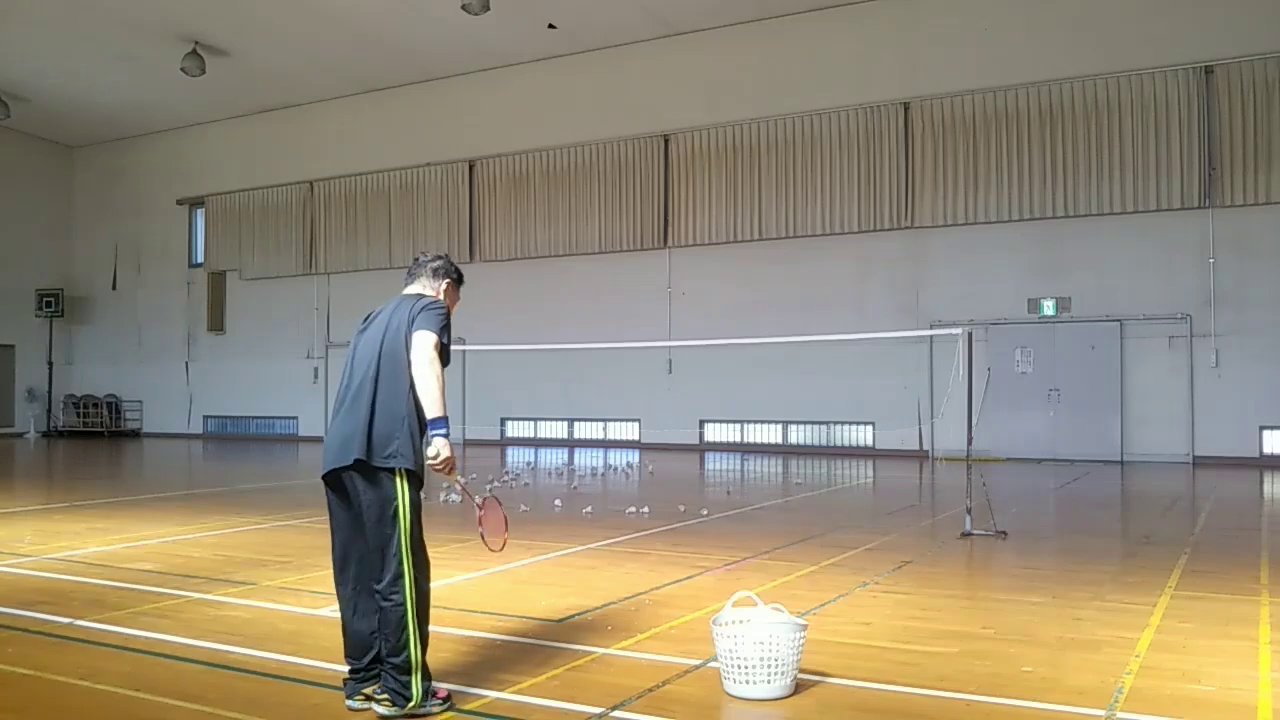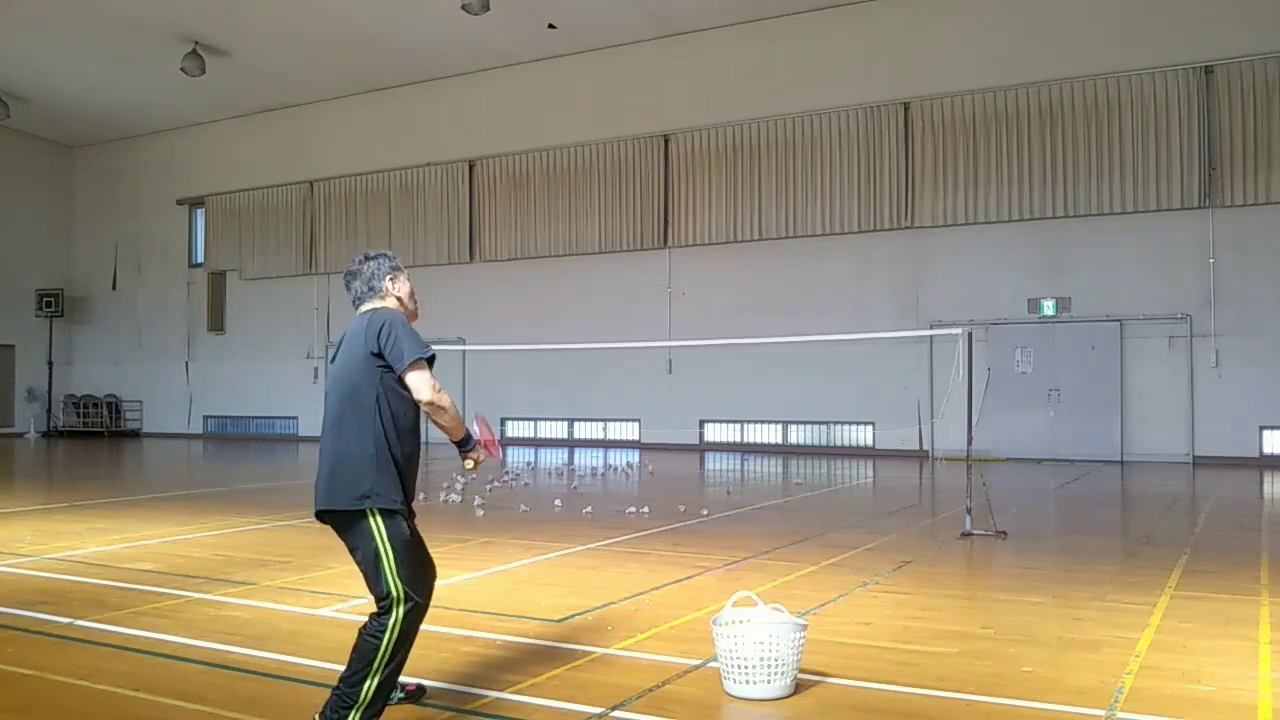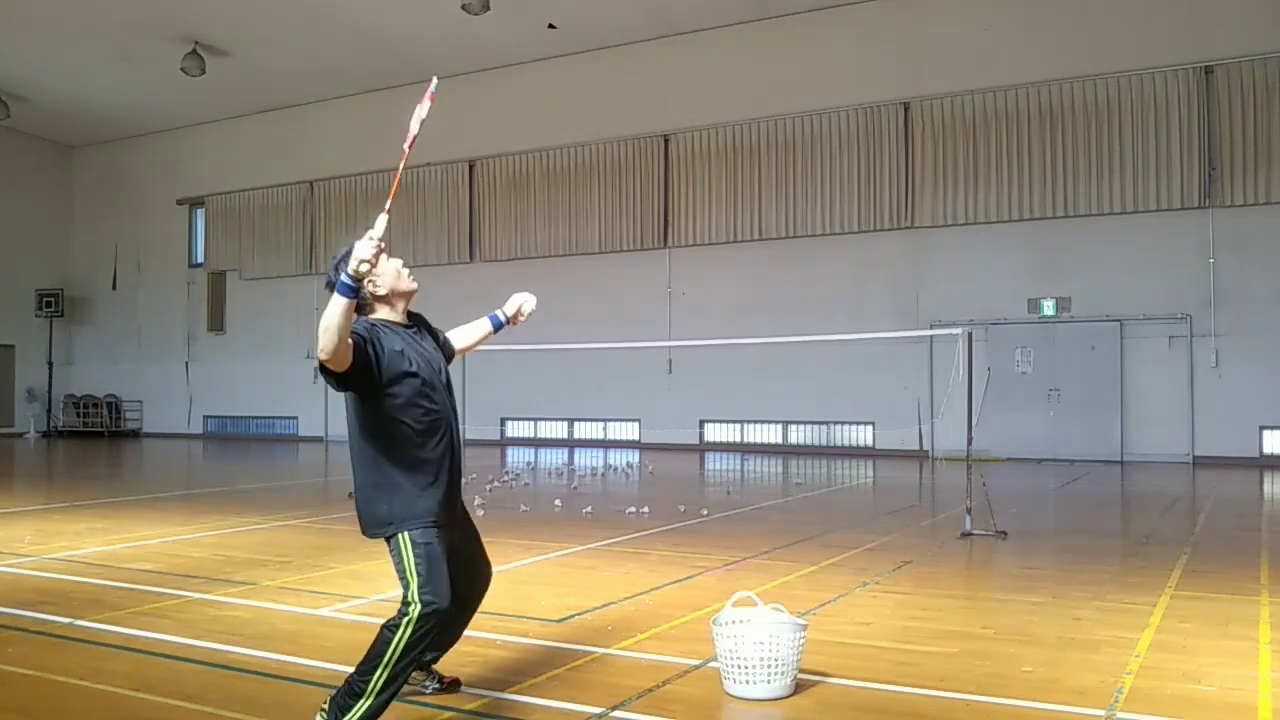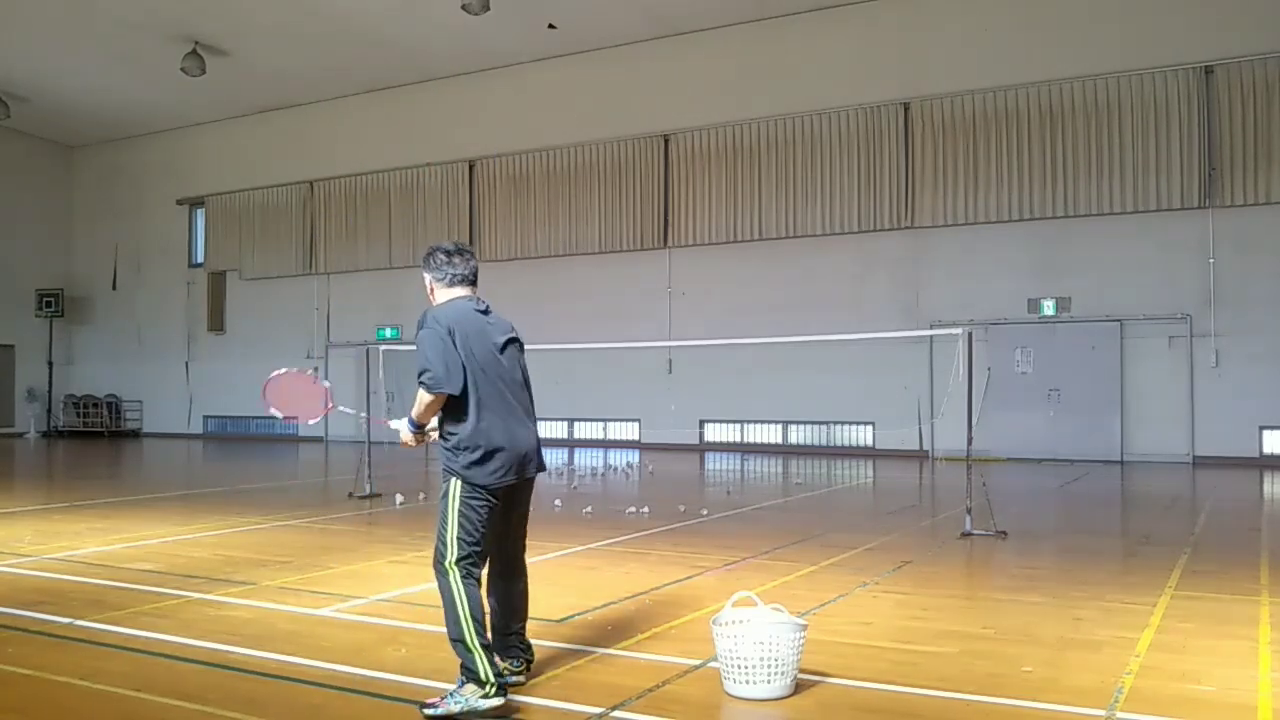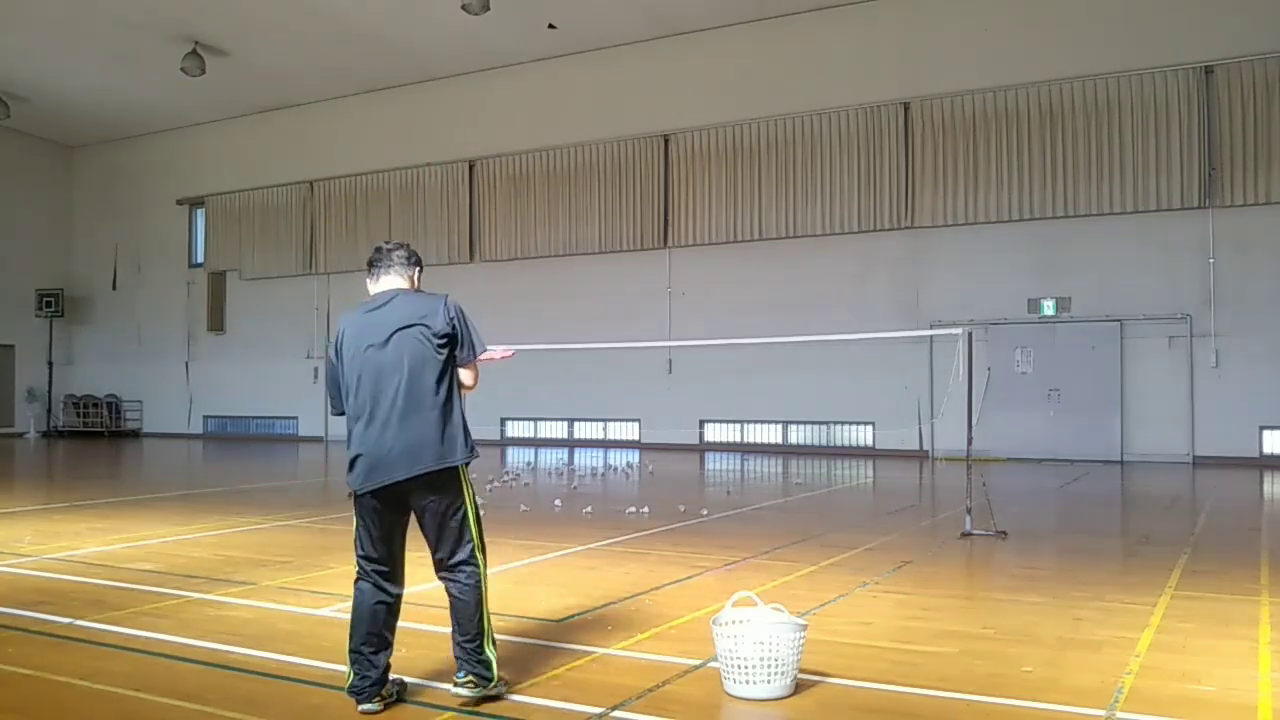
dt=1s
person 1, frame 1
left shoulder: (377, 317)
right shoulder: (429, 308)
right elbow: (424, 358)
right wrist: (439, 429)
left hip: (342, 453)
right hip: (383, 455)
left knee: (357, 572)
right knee: (401, 573)
left ankle: (364, 680)
person 1, frame 2
left shoulder: (358, 335)
right shoulder: (387, 323)
right elbow: (428, 395)
left wrist: (404, 499)
right wrist: (466, 442)
left hip: (359, 489)
right hip: (363, 494)
left knee: (416, 580)
right knee: (402, 601)
person 1, frame 3
left shoulder: (416, 329)
right shoulder: (369, 340)
left elbow: (451, 343)
right elbow: (329, 352)
left wrist: (501, 317)
right wrist: (349, 278)
left hip: (441, 495)
right hip: (402, 502)
left knee: (472, 578)
right knee: (427, 603)
left ankle: (417, 666)
person 1, frame 4
left shoulder: (439, 320)
right shoulder: (501, 324)
left elbow: (436, 388)
left wrist: (414, 424)
right wrist: (438, 426)
left hip: (475, 461)
right hip: (521, 456)
left knee: (458, 566)
right knee: (508, 559)
left ankle: (480, 681)
right ankle: (513, 657)
person 1, frame 5
left shoulder: (347, 327)
right shoulder: (441, 308)
left elbow: (341, 404)
right elbow: (468, 379)
left hip: (370, 463)
right hip: (435, 457)
left knee: (375, 575)
right knee: (462, 562)
left ankle: (368, 685)
right ankle: (475, 670)
